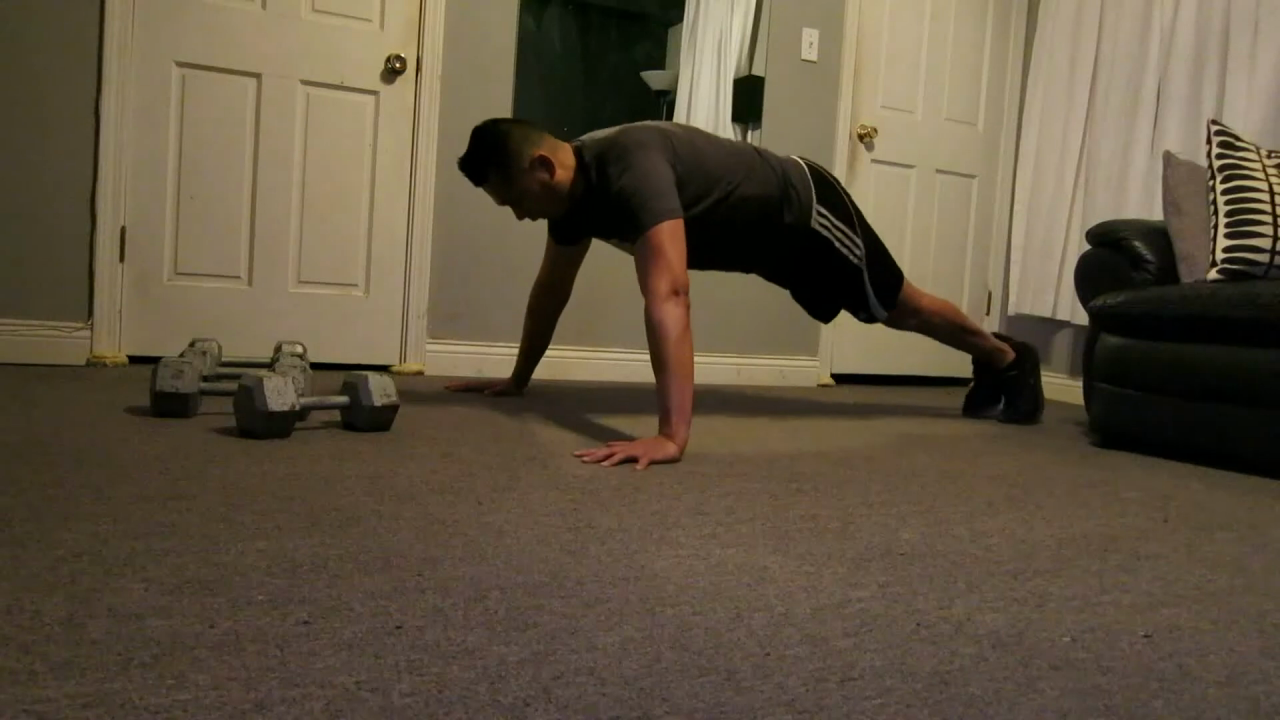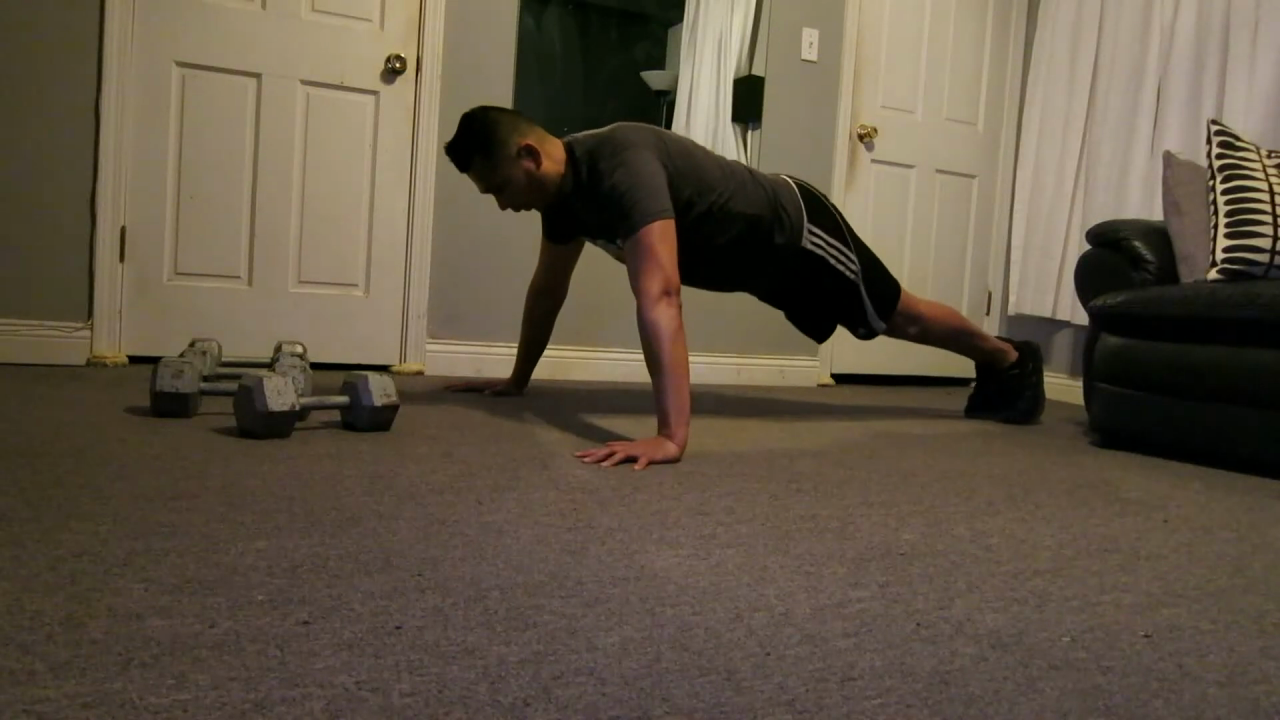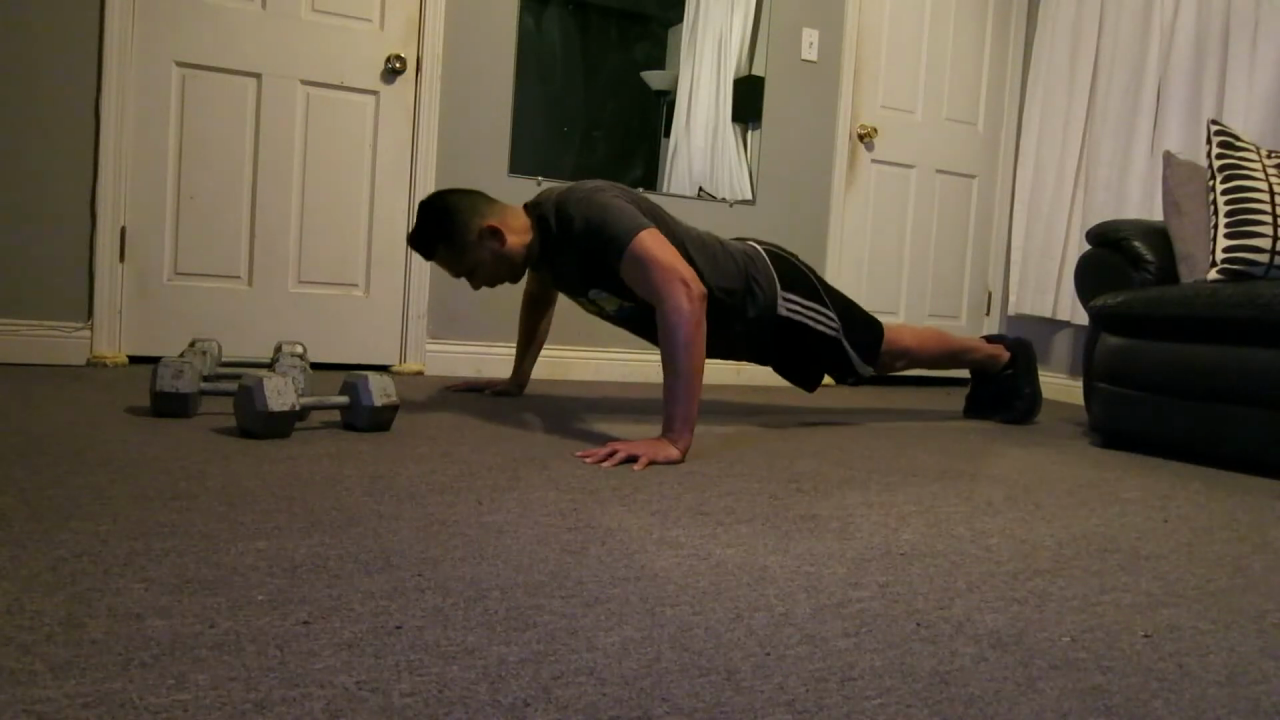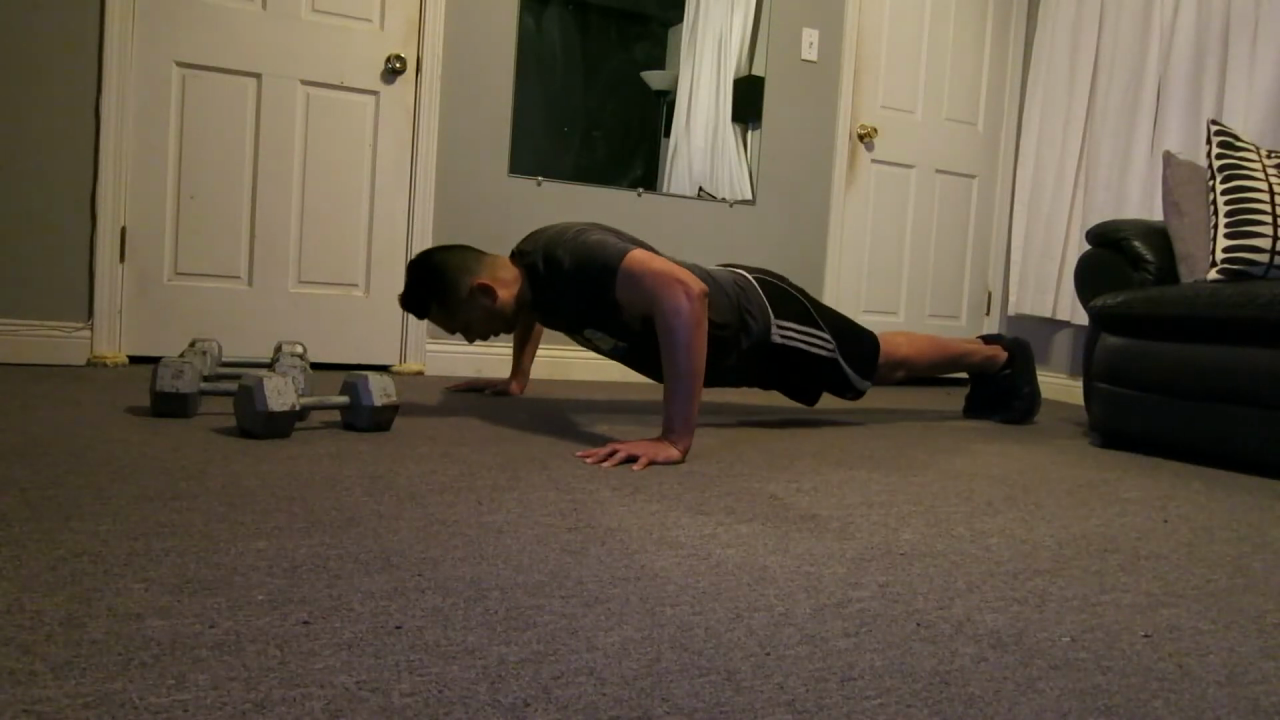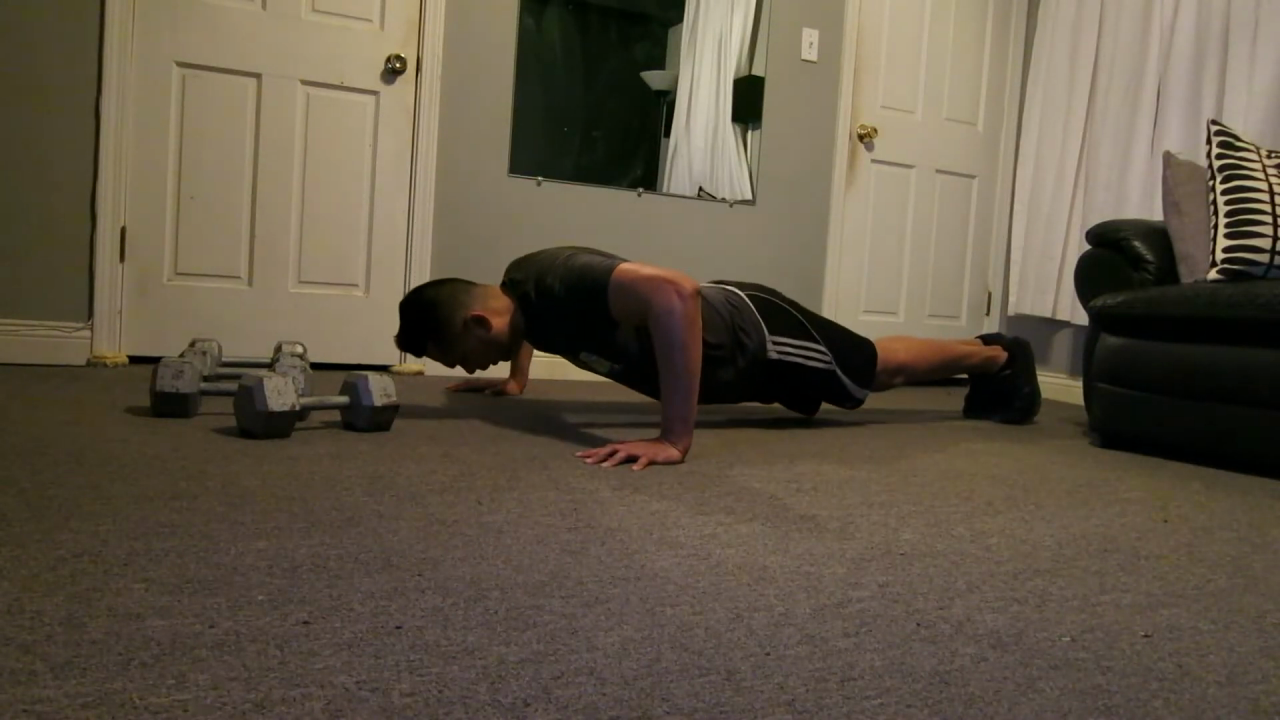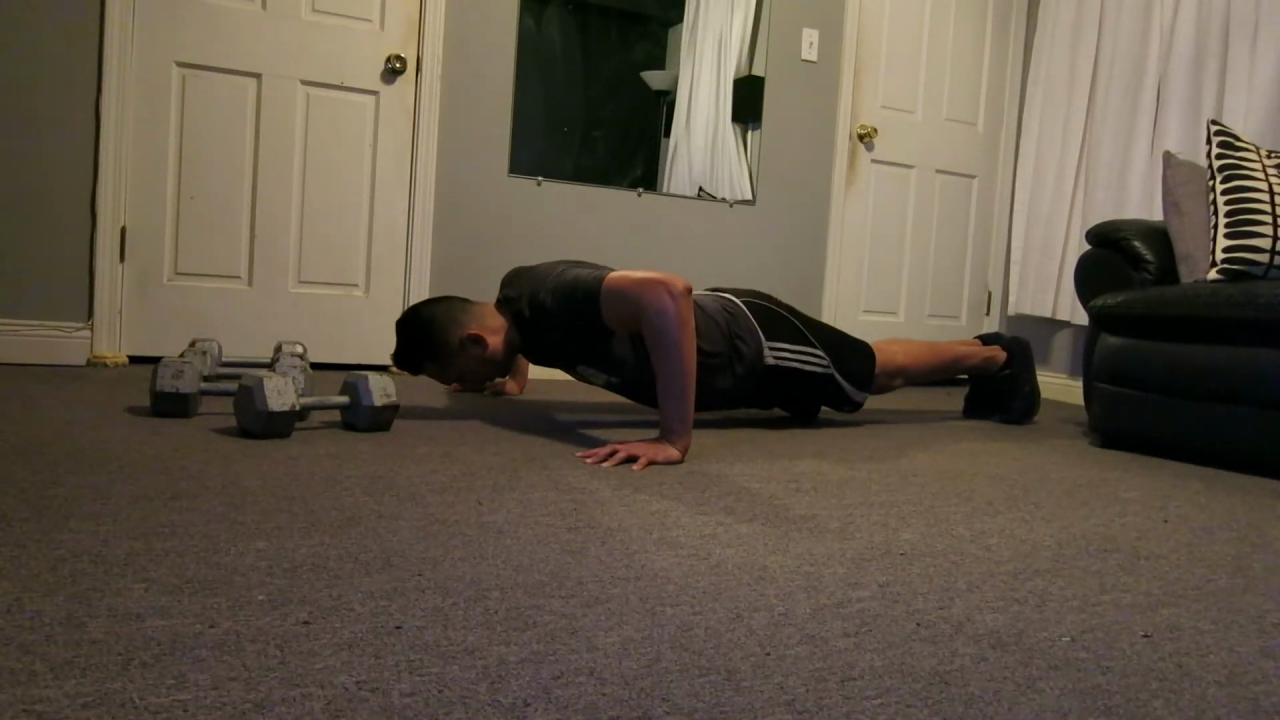
dt=0.7s
person 1, frame 1
left shoulder: (630, 167)
right shoulder: (573, 188)
left elbow: (668, 297)
right elbow: (551, 288)
left wrist: (671, 435)
right wrist: (518, 378)
left hip: (803, 209)
right hip: (768, 236)
left knee: (899, 307)
right knee: (886, 314)
left ankle: (1009, 359)
right ankle: (988, 362)
person 1, frame 2
left shoulder: (621, 165)
right shoulder: (564, 185)
left elbow: (659, 297)
right elbow: (548, 286)
left wrist: (672, 436)
right wrist: (517, 380)
left hip: (794, 230)
right hip: (756, 255)
left knee: (900, 318)
right knee: (891, 326)
left ankle: (1011, 360)
right ankle: (995, 366)
person 1, frame 3
left shoulder: (587, 217)
right shoulder: (540, 229)
left elbow: (684, 295)
right elbow: (540, 292)
left wrist: (674, 439)
right wrist: (518, 378)
left hip: (766, 294)
right hip: (737, 297)
left knee: (885, 351)
right knee: (881, 356)
left ankle: (1004, 359)
right ankle: (991, 360)
person 1, frame 4
left shoulder: (575, 260)
right shoulder: (527, 264)
left elbow: (685, 295)
left wrist: (675, 439)
right wrist: (516, 377)
left hip: (760, 318)
right hip: (734, 311)
left knee: (883, 361)
right knee: (880, 362)
left ankle: (1001, 358)
right ankle: (991, 357)
person 1, frame 5
left shoulder: (564, 286)
right shoulder: (519, 284)
left elbow: (677, 293)
left wrist: (675, 440)
right wrist: (514, 378)
left hip: (753, 334)
right hip: (728, 330)
left knee: (879, 368)
right knee: (872, 372)
left ankle: (1001, 357)
right ankle: (987, 353)
person 1, frame 6
left shoulder: (556, 302)
right shoulder: (514, 295)
left elbow: (667, 292)
left wrist: (674, 439)
right wrist: (514, 378)
left hip: (750, 341)
right hip: (724, 329)
left knee: (879, 370)
right knee: (875, 370)
left ankle: (1001, 358)
right ankle: (987, 354)
